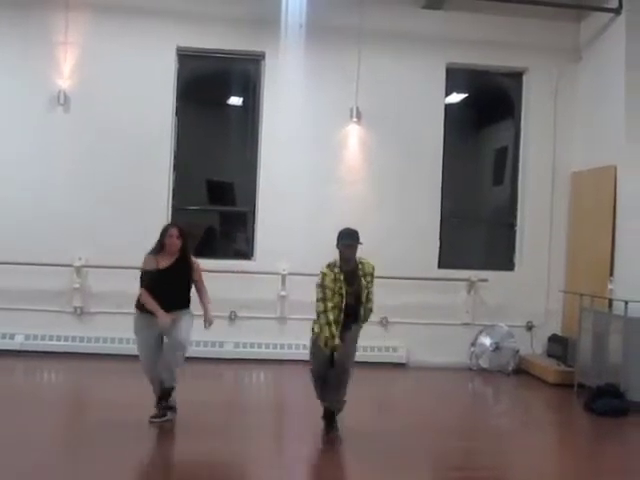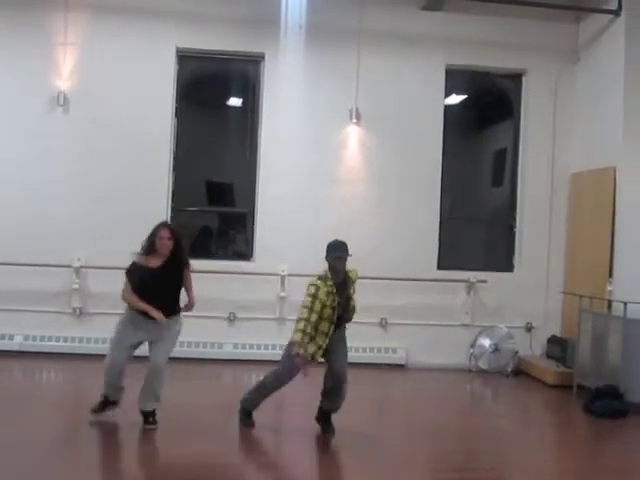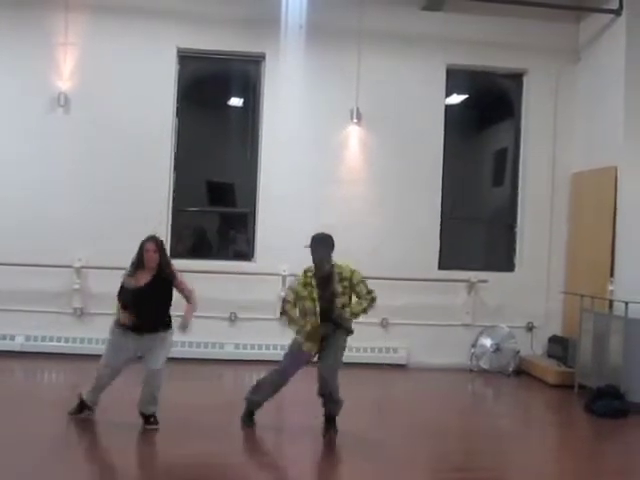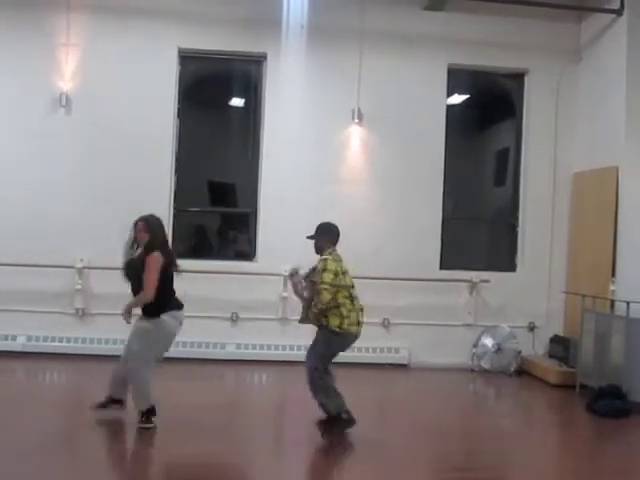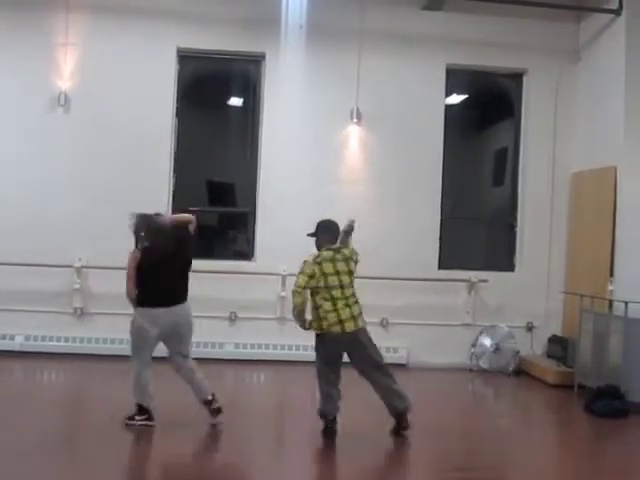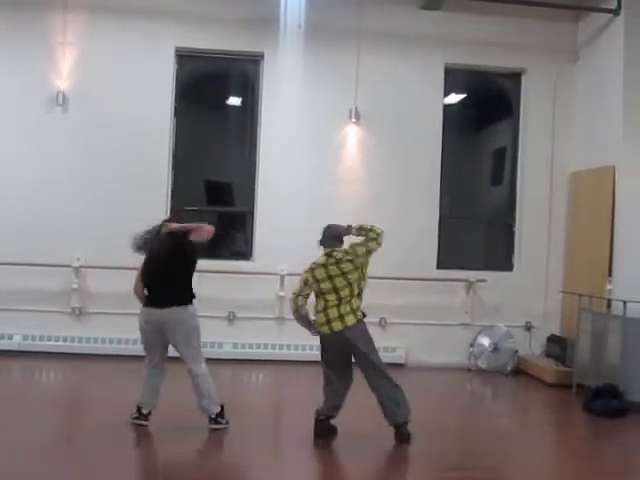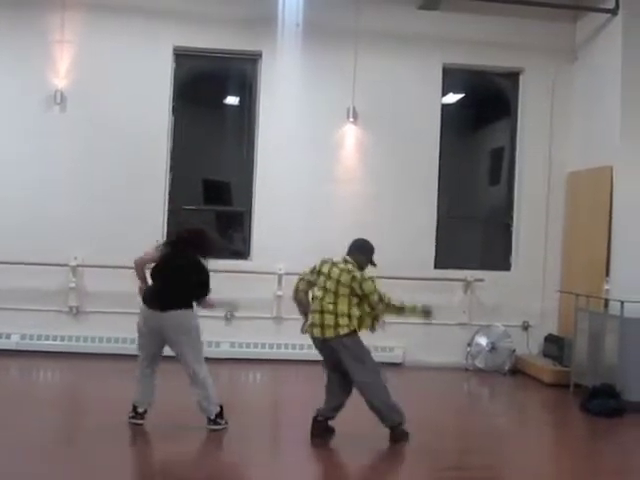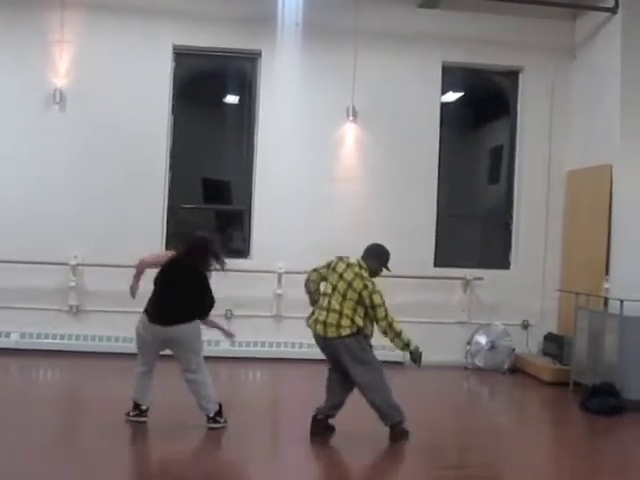
dt=0.2s
person 1, frame 1
left shoulder: (367, 269)
right shoulder: (327, 274)
right elbow: (323, 312)
left wrist: (366, 314)
right wrist: (334, 343)
left hip: (351, 325)
right hip: (327, 329)
left knee: (342, 365)
right knee: (319, 369)
left ankle: (331, 411)
right ankle: (329, 404)
person 1, frame 2
left shoulder: (351, 276)
right shoulder: (318, 286)
right elbow: (305, 319)
left wrist: (350, 310)
right wrist: (300, 354)
left hip: (335, 332)
right hip: (311, 333)
left knee: (339, 373)
right knee: (282, 374)
left ankle: (325, 414)
right ankle: (247, 406)
person 1, frame 3
left shoulder: (348, 274)
right shoulder: (305, 278)
left elbow: (369, 298)
right elbow: (287, 304)
left wrist: (349, 313)
right wrist: (303, 325)
left hip: (336, 331)
right hip: (311, 333)
left knee: (327, 373)
right knee: (284, 370)
left ankle: (331, 416)
right ankle: (251, 406)
person 1, frame 4
left shoulder: (327, 263)
right shoulder: (332, 261)
left elbow: (325, 295)
right elbow: (315, 295)
left wrist: (315, 313)
left hip: (337, 326)
right hip: (339, 324)
left knee: (315, 368)
right knee: (317, 364)
left ankle: (340, 416)
right ankle: (335, 413)
person 1, frame 5
left shoulder: (312, 264)
right shoulder: (349, 256)
left elbow: (298, 296)
left wrist: (302, 320)
right wrist: (346, 235)
left hip: (328, 329)
right hip: (355, 324)
left knee: (328, 375)
right knee: (375, 370)
left ankle: (329, 421)
right ankle: (400, 413)
person 1, frame 6
left shoulder: (313, 269)
right shoulder: (352, 256)
left elbow: (297, 303)
right elbow: (376, 235)
left wrist: (310, 325)
right wrist: (349, 229)
left hip: (327, 331)
right hip: (352, 326)
left knee: (336, 377)
right knee: (377, 374)
left ankle: (324, 420)
right ankle: (400, 424)
person 1, frame 7
left shoulder: (324, 265)
right shoulder: (358, 277)
left elbow: (300, 288)
right elbow: (383, 304)
left wrist: (308, 315)
right wrist: (415, 310)
left hip: (317, 333)
right hip: (341, 334)
left knee: (339, 377)
right knee: (367, 377)
left ankle: (322, 420)
right ankle: (395, 425)
person 1, frame 8
left shoulder: (337, 263)
right shoulder: (368, 287)
left elbow: (311, 279)
right elbow: (385, 323)
left wrist: (318, 305)
right wrist: (410, 347)
left hip: (320, 330)
right hip: (344, 334)
left knee: (341, 373)
right knee: (371, 376)
left ankle: (322, 417)
right ankle: (396, 424)
person 2, frame 1
left shoulder: (189, 263)
right shoulder: (151, 261)
left elbow: (200, 287)
right elbow: (143, 292)
left wrist: (207, 311)
right wrist: (160, 314)
left hip: (179, 314)
right hip: (147, 317)
left knee: (178, 341)
right knee: (150, 364)
left ankle: (168, 385)
right ankle: (166, 406)
person 2, frame 2
left shoulder: (179, 261)
right shoulder: (141, 262)
left elbow: (185, 276)
right elbow: (127, 295)
left wrist: (191, 297)
right wrist: (152, 310)
left hip: (168, 323)
right hip: (136, 319)
left knee: (158, 365)
right knee: (114, 362)
left ankle: (148, 409)
right ankle: (110, 397)
person 2, frame 3
left shoulder: (168, 275)
right shoulder: (130, 279)
left elbow: (189, 294)
right elbow: (120, 311)
left wrist: (189, 313)
right wrist: (122, 318)
left hip: (158, 336)
right hip: (127, 334)
left knee: (154, 370)
right knee: (106, 370)
left ankle: (148, 412)
right ankle: (87, 402)
person 2, frame 4
left shoulder: (154, 256)
right shoulder: (145, 255)
left elbow: (148, 295)
left wrist: (129, 306)
left hip: (163, 319)
right hip: (153, 317)
left knee: (138, 363)
right knee: (130, 358)
left ankle: (147, 410)
right ankle: (116, 397)
person 2, frame 5
left shoulder: (139, 255)
right shoulder: (180, 244)
left elbow: (130, 290)
right elbow: (191, 219)
left wrist: (139, 307)
right wrist: (167, 220)
left hip: (149, 314)
right hip: (179, 311)
left knee: (142, 363)
right knee: (182, 359)
left ankle: (144, 411)
right ankle: (210, 401)
person 2, frame 6
left shoulder: (151, 258)
right shoulder: (184, 248)
left elbow: (138, 290)
right elbow: (209, 230)
right wrist: (180, 227)
left hip: (152, 315)
right hip: (181, 314)
left knee: (154, 366)
right knee: (196, 366)
left ankle: (143, 411)
right ankle: (215, 414)
person 2, frame 7
left shoulder: (166, 252)
right shoulder: (199, 269)
left elbow: (139, 262)
right elbow: (202, 302)
left wrist: (144, 285)
left hip: (150, 314)
right hip: (180, 317)
left knee: (147, 365)
right knee: (197, 368)
left ankle: (139, 410)
right ankle: (214, 415)
person 2, frame 8
left shoulder: (173, 260)
right shoulder: (202, 282)
left elbow: (142, 263)
right elbow: (202, 316)
left wrist: (135, 282)
right wrist: (222, 328)
left hip: (152, 325)
right hip: (184, 329)
left knee: (144, 366)
right knee: (195, 371)
left ankle: (139, 408)
right ankle: (213, 414)
